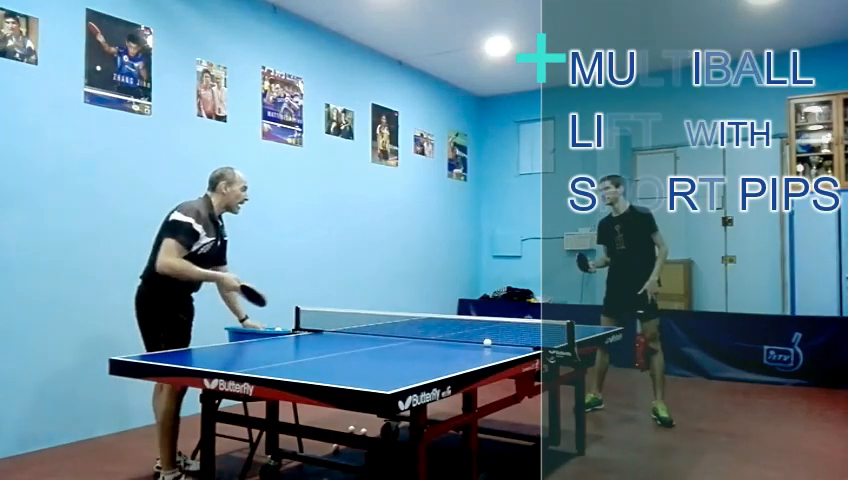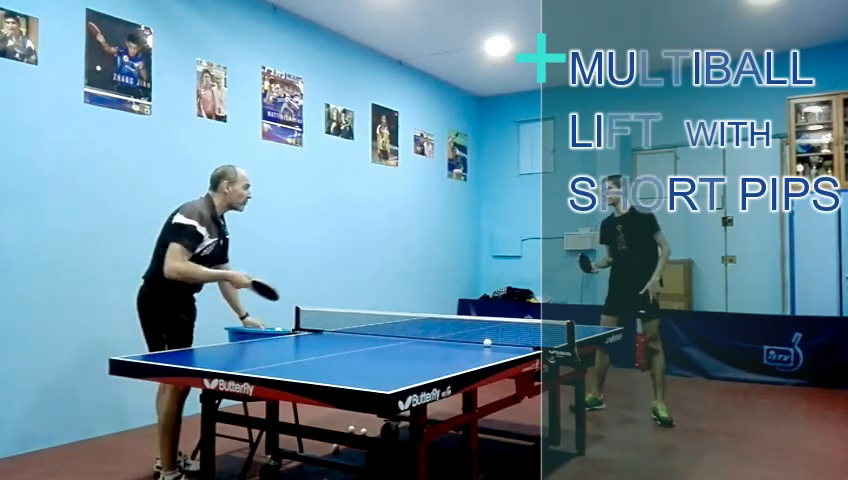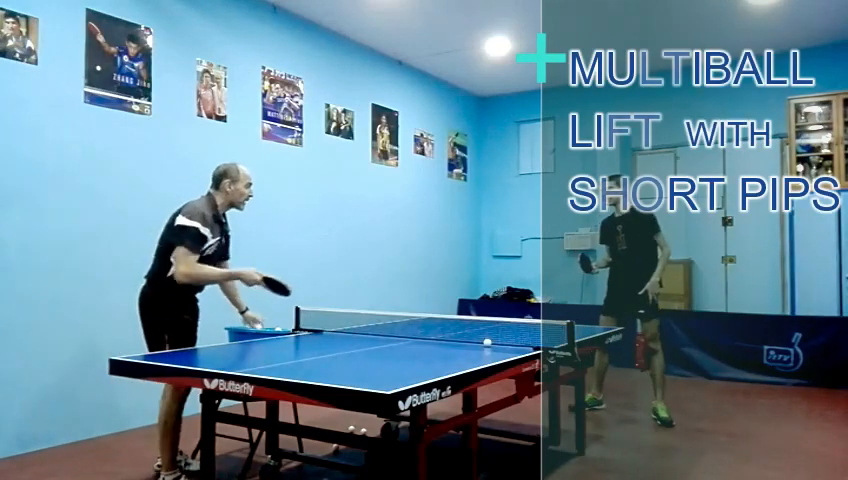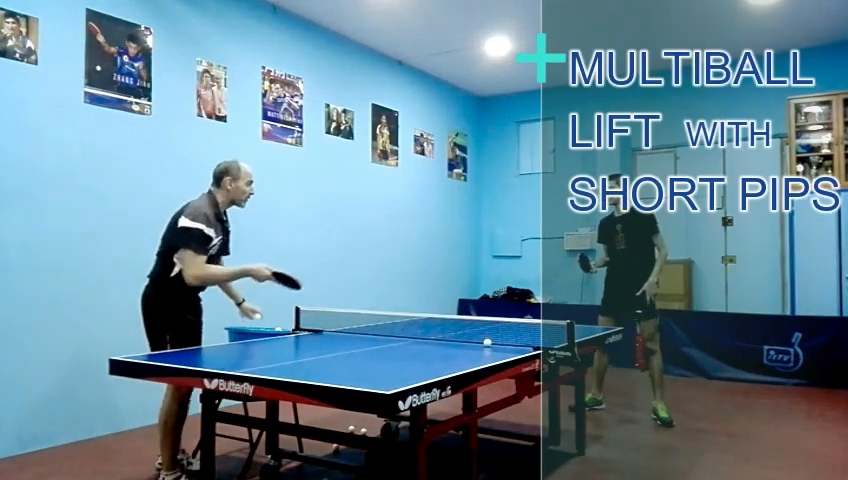
dt=0.1s
person 1, frame 1
left shoulder: (217, 227)
right shoulder: (189, 215)
left elbow: (220, 277)
right elbow: (165, 264)
left wrist: (243, 318)
right wrist: (219, 276)
left hip: (178, 304)
right hip: (157, 302)
left knee: (168, 381)
right knee: (175, 383)
person 1, frame 2
left shoulder: (219, 226)
right shoulder: (192, 216)
left elbow: (223, 276)
right elbow: (173, 268)
left wrist: (243, 315)
right wrist: (228, 275)
left hip: (181, 304)
right hip: (160, 303)
left knee: (173, 381)
right knee: (177, 384)
person 1, frame 3
left shoulder: (220, 222)
right shoulder: (195, 216)
left elbow: (216, 269)
right elbow: (184, 272)
left wrist: (242, 309)
right wrist: (239, 274)
left hip: (183, 304)
right hip: (162, 304)
left knee: (180, 381)
right knee: (177, 385)
person 1, frame 4
left shoulder: (220, 219)
right shoulder: (198, 215)
right elbow: (194, 274)
left wrist: (239, 301)
right wrist: (248, 271)
left hip: (186, 304)
right hip: (165, 304)
left knee: (185, 381)
right knee: (179, 385)
person 2, frame 1
left shoulder: (641, 215)
right shoulder: (604, 224)
left elbow: (663, 249)
left wrist: (653, 278)
right wrist: (593, 265)
left hip: (642, 288)
right hip: (614, 289)
left knee: (653, 345)
right knee: (602, 342)
left ankle: (659, 404)
right ankle: (595, 395)
person 2, frame 2
left shoulder: (643, 215)
right shoulder: (606, 224)
left elbow: (665, 248)
left wrist: (655, 278)
right wrist: (596, 265)
left hip: (644, 288)
right hip: (617, 289)
left knee: (654, 345)
left ankle: (659, 404)
right ankle: (595, 395)
person 2, frame 3
left shoulder: (644, 216)
right shoulder: (607, 224)
left elbow: (665, 250)
left wrist: (655, 278)
right wrist: (597, 265)
left hip: (643, 289)
right hip: (616, 290)
left knee: (653, 345)
left ankle: (659, 404)
right ankle: (595, 395)
person 2, frame 4
left shoulder: (644, 216)
right shoulder: (605, 223)
left elbow: (662, 250)
left wrist: (652, 279)
right wrist: (594, 265)
left hip: (640, 289)
right hip: (613, 290)
left knee: (651, 345)
left ankle: (658, 404)
right ankle: (595, 395)
